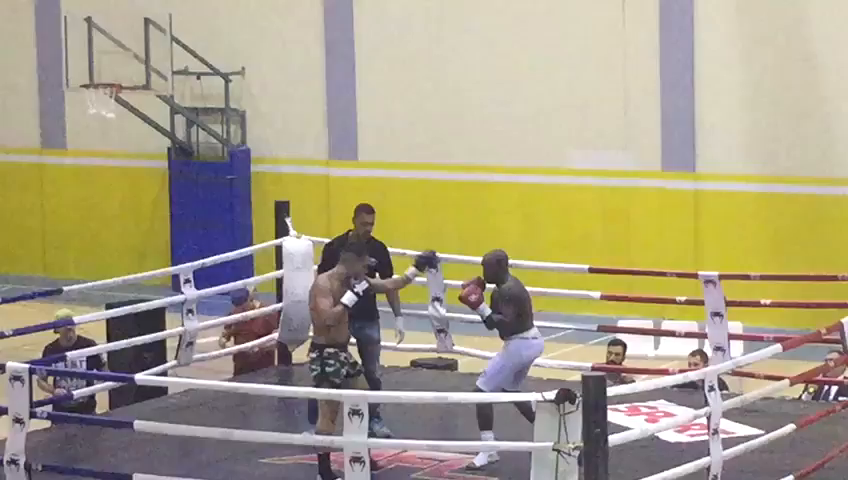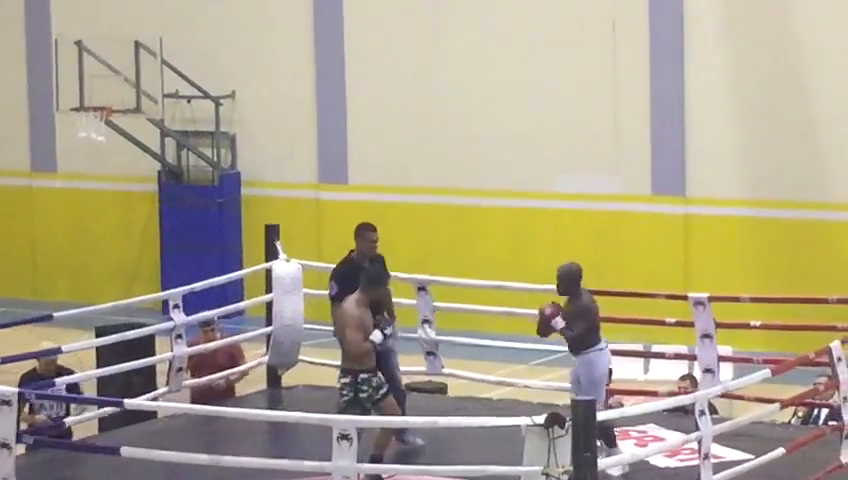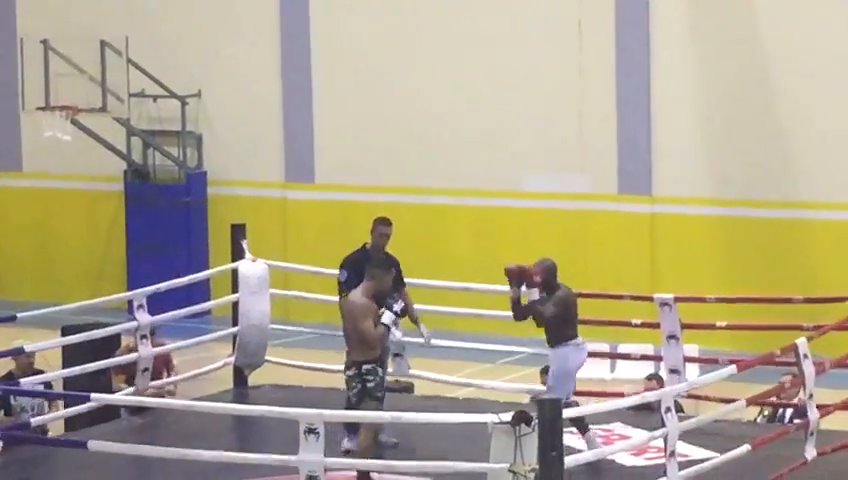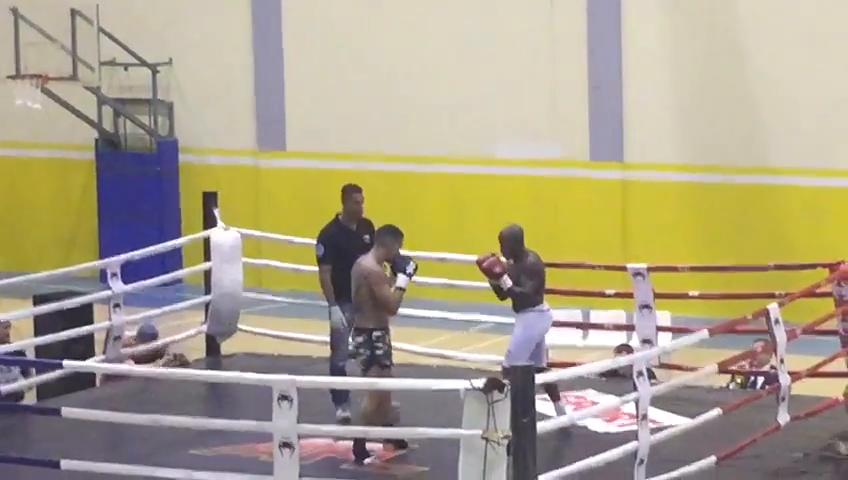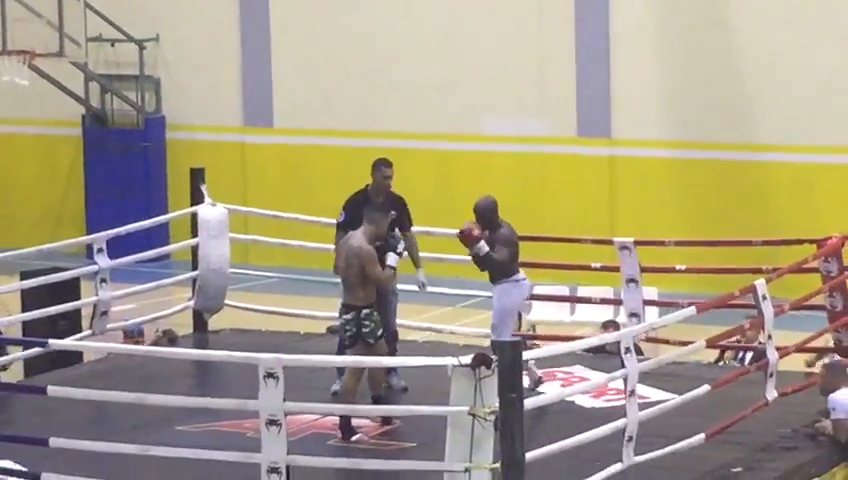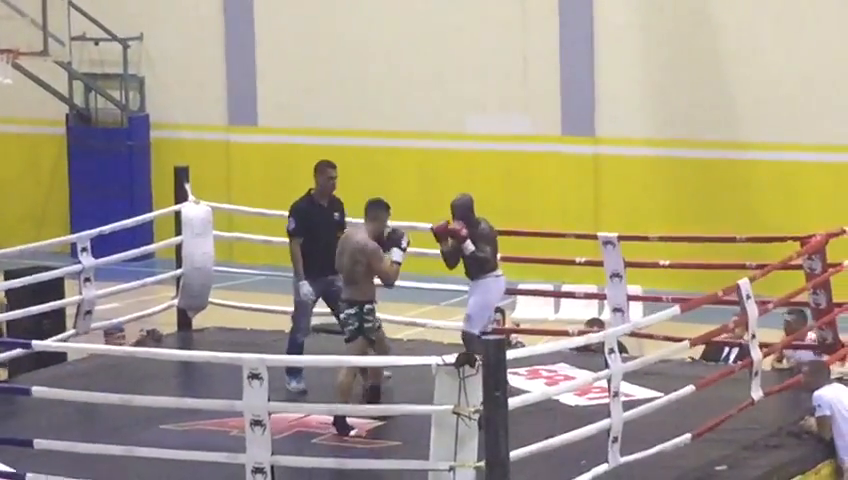
dt=0.7s
person 1, frame 1
left shoulder: (379, 249)
right shoulder: (334, 247)
left wrist: (398, 317)
left hip: (368, 319)
left knee: (372, 373)
left ankle: (374, 419)
right ankle: (315, 423)
person 1, frame 2
left shoulder: (378, 261)
right shoulder: (342, 272)
right elbow: (336, 310)
left wrist: (392, 319)
left knee: (395, 383)
left ankle: (403, 431)
person 1, frame 3
left shoulder: (391, 261)
right shoulder: (353, 261)
left elbow: (402, 294)
right elbow: (344, 299)
left wrist: (419, 323)
right ankle: (350, 434)
person 1, frame 4
left shoulder: (367, 226)
right shoulder: (329, 234)
right elbow: (324, 273)
right wrist: (333, 308)
right hip: (343, 302)
right knee: (340, 355)
right ankle: (341, 404)
person 1, frame 5
left shoulder: (397, 203)
right shoulder: (355, 203)
left elbow: (408, 237)
right elbow: (341, 239)
left wrist: (419, 269)
left knee: (389, 327)
left ankle: (391, 373)
right ankle: (341, 376)
person 1, frame 6
left shoulder: (336, 205)
right shoulder: (301, 208)
right elbow: (295, 246)
right wrist: (302, 281)
left hip: (333, 276)
right hip: (308, 279)
right knee: (301, 329)
right ankle: (293, 376)
person 2, frame 1
left shoulder: (354, 281)
right shoulder: (323, 283)
left elbow: (388, 285)
right elbow: (328, 319)
left wrist: (416, 268)
right wrist: (353, 294)
left hip: (341, 351)
right hip: (324, 354)
right knee: (330, 410)
person 2, frame 2
left shoulder: (364, 305)
right shoulder: (351, 312)
right elbow: (355, 351)
left wrist: (379, 336)
right wrist: (380, 335)
left hip: (370, 374)
right hip: (356, 379)
left knee: (394, 416)
person 2, frame 3
left shoulder: (363, 297)
right shoulder: (360, 302)
right elbow: (373, 340)
left wrist: (387, 313)
right wrist: (390, 314)
left hip: (371, 367)
right hip: (363, 370)
left knee: (373, 426)
right knee: (371, 428)
person 2, frame 4
left shoulder: (365, 263)
right shoulder: (372, 270)
right elbow: (392, 306)
left wrist: (396, 275)
right wrist: (404, 277)
left hip: (373, 333)
right hip: (371, 336)
left knee: (383, 389)
right knee: (375, 393)
left ankle: (389, 435)
right ankle: (359, 448)
person 2, frame 5
left shoulder: (350, 239)
right shoulder: (364, 249)
right elbow: (383, 283)
left wrist: (384, 252)
right wrist: (394, 255)
left hip: (365, 310)
right hip: (358, 313)
left knee: (379, 358)
right knee: (355, 369)
right ankle: (345, 426)
person 2, frame 6
left shoulder: (348, 236)
right shoulder: (369, 246)
left elbow: (338, 265)
right elbow: (389, 280)
right wrist: (398, 251)
left hip: (353, 304)
right hip: (358, 308)
left knee: (382, 348)
right knee: (352, 365)
left ankle: (373, 399)
right ankle: (340, 420)
person 3, frame 1
left shoulder: (506, 290)
right shoulder: (509, 287)
left elbow: (504, 323)
right elbow: (495, 322)
left wrist: (480, 307)
right wrist: (478, 302)
left hip: (519, 345)
right hip: (531, 342)
left knee: (481, 390)
right knee: (509, 391)
left ankle: (488, 450)
person 3, frame 2
left shoulder: (584, 304)
right shoulder: (573, 299)
left elbow: (576, 337)
right elbow: (574, 333)
left wrist: (555, 322)
right wrist: (550, 324)
left hip: (592, 358)
right hip: (584, 356)
person 3, frame 3
left shoulder: (562, 296)
right shoulder: (546, 294)
left elbow: (543, 319)
right elbow: (519, 316)
left wrist: (533, 290)
right wrist: (515, 288)
left hip: (567, 352)
right hip: (566, 351)
right knee: (564, 402)
right ankle: (592, 444)
person 3, frame 4
left shoulder: (530, 263)
right shoulder: (515, 262)
left elbow: (526, 295)
right elbow: (503, 295)
left wrist: (503, 279)
right wrist: (493, 277)
left hip: (533, 317)
right hip: (533, 316)
left knee: (510, 369)
right knee: (539, 367)
right ankle: (561, 413)
person 3, frame 5
left shoulder: (504, 234)
right shoulder: (493, 231)
left elbow: (500, 263)
right elbow: (483, 265)
left wrist: (479, 244)
right wrist: (471, 246)
left hip: (510, 287)
right hip: (507, 285)
left knee: (500, 341)
right knee: (505, 338)
right ankle: (533, 374)
person 3, frame 6
left shoulder: (483, 230)
right shoulder: (463, 230)
left elbow: (486, 262)
right elbow: (451, 263)
left wrist: (465, 243)
right wrist: (443, 242)
left hip: (489, 283)
right hip: (479, 282)
left knee: (469, 334)
right knee: (478, 332)
